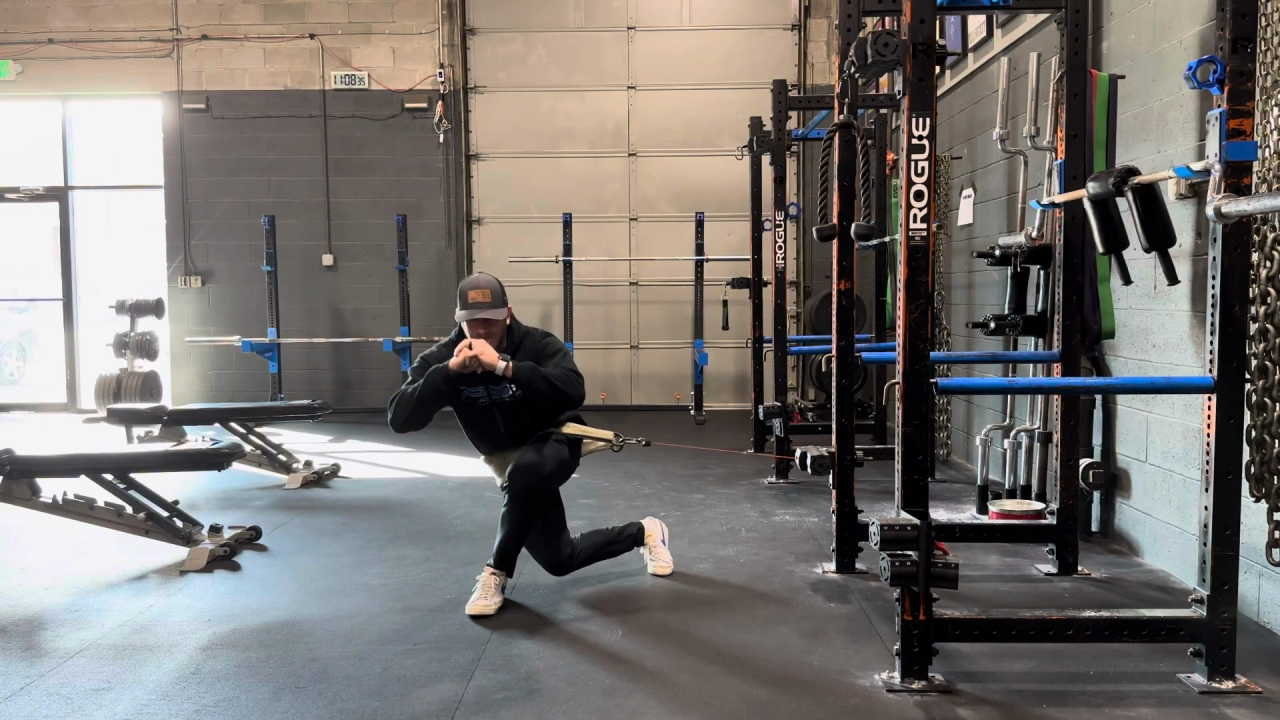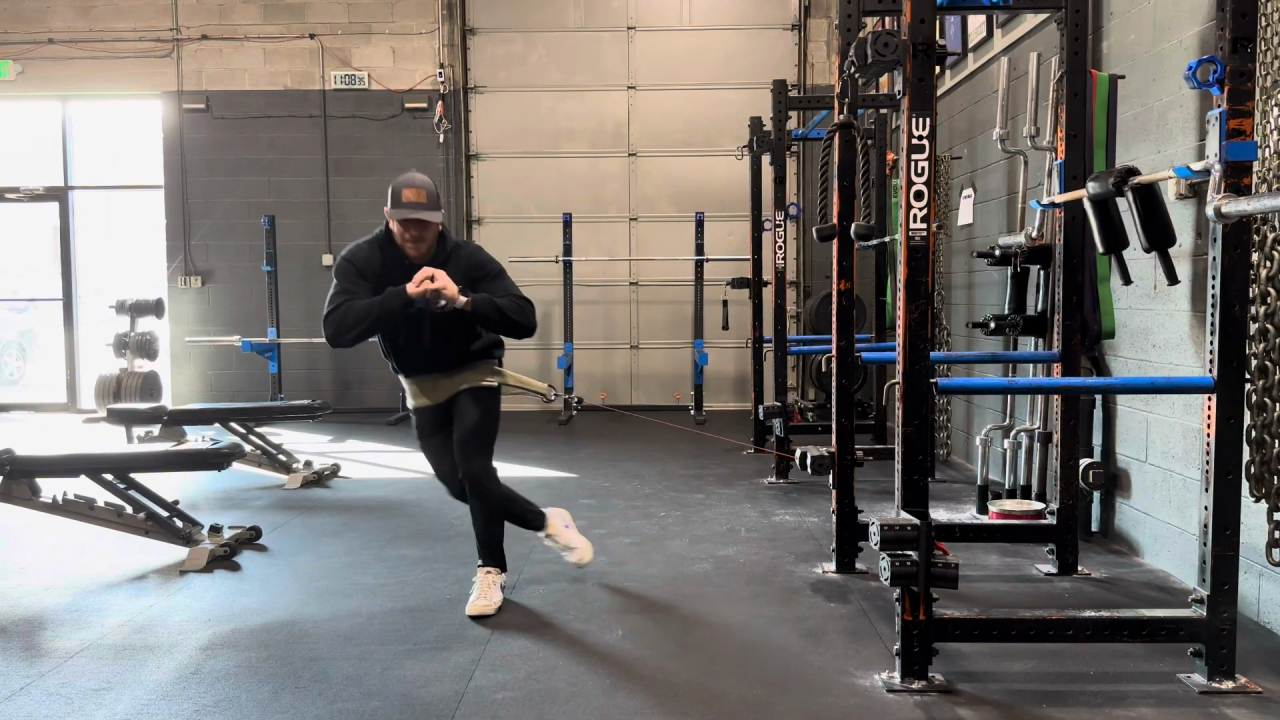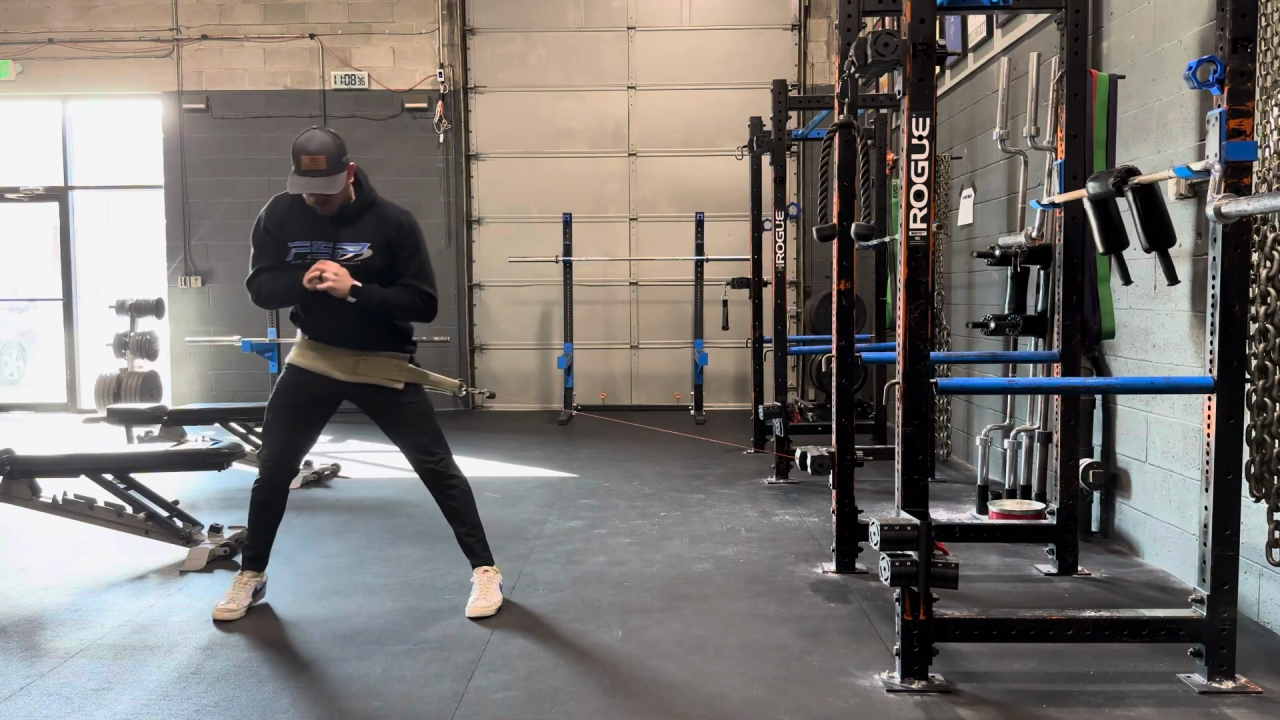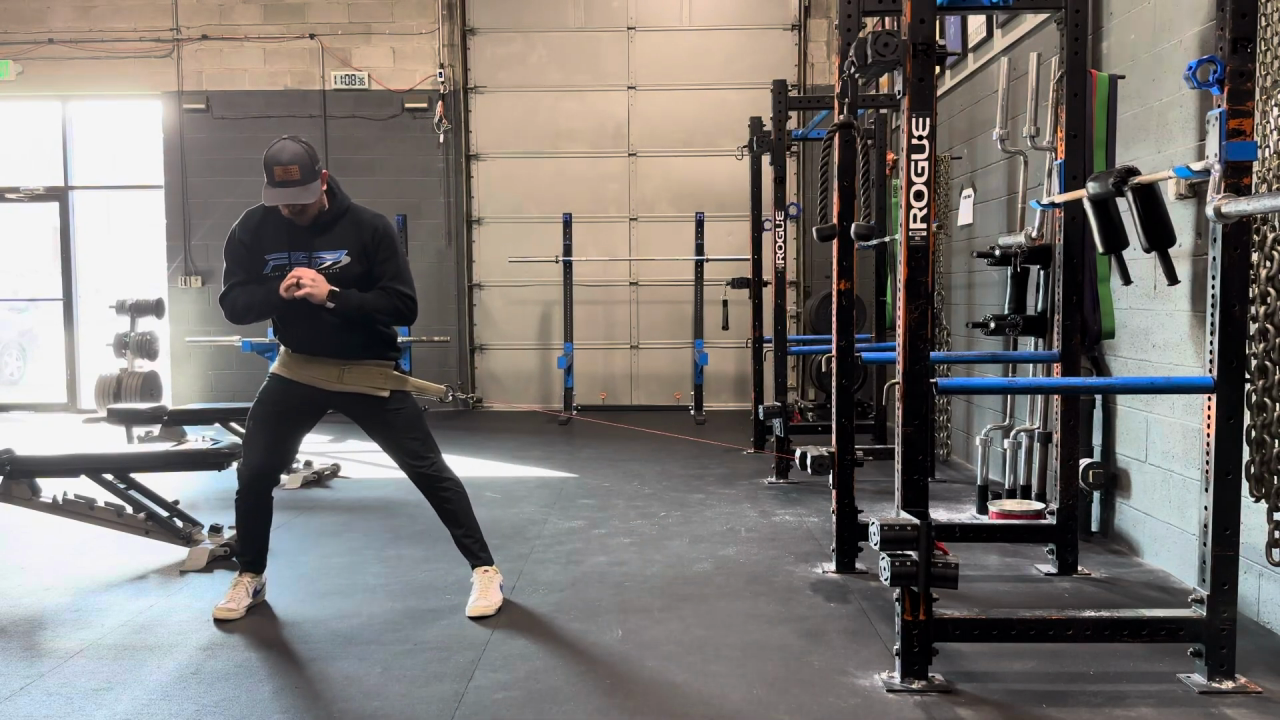
dt=0.4s
person 1, frame 1
left shoulder: (538, 344)
right shoulder: (440, 359)
left elbow: (572, 393)
right elbow: (400, 420)
left wrist: (503, 366)
right wrist: (448, 371)
left hip: (554, 444)
right hip: (507, 462)
left knee: (524, 475)
right knee: (559, 560)
left ankle: (496, 574)
right ankle: (643, 533)
person 1, frame 2
left shoulder: (468, 258)
right shoulder: (360, 261)
left elbow: (524, 321)
right elbow: (337, 330)
left wrist: (461, 300)
right wrist: (404, 294)
left hip: (473, 372)
right hip: (422, 386)
left knee: (475, 470)
right knee: (461, 485)
left ankle: (490, 570)
right ankle: (546, 522)
person 1, frame 3
left shoulder: (392, 222)
right shoulder: (279, 215)
left elbow: (423, 303)
right elbow: (261, 289)
left wrist: (354, 290)
right wrist: (303, 282)
left hip: (384, 361)
right hip: (316, 355)
left knee: (436, 466)
right knee: (273, 467)
left ankle: (485, 571)
right ankle: (251, 576)
person 1, frame 4
left shoulder: (368, 227)
right shoulder: (252, 230)
left elbow: (403, 307)
right elbow: (234, 305)
left wrist: (332, 296)
right wrist: (278, 293)
left hip: (369, 370)
right hip: (298, 367)
left knee: (428, 470)
right knee: (254, 472)
left ankle: (484, 570)
right ankle: (250, 577)
